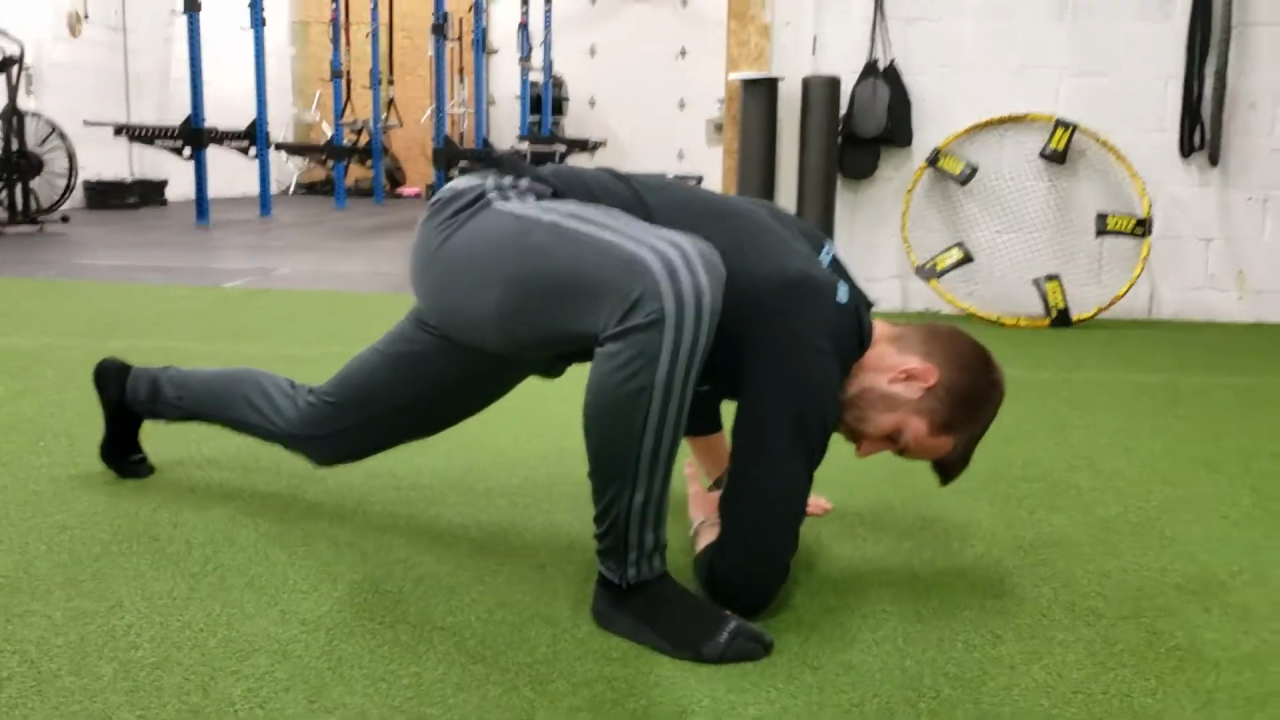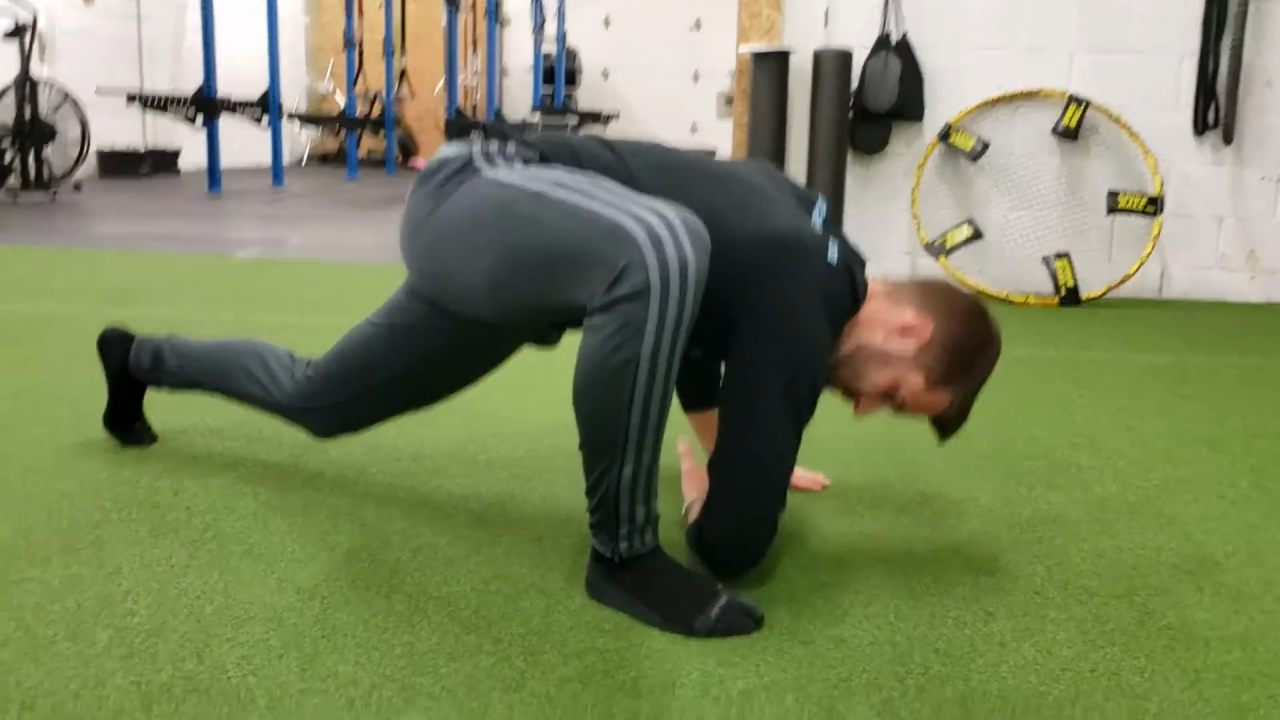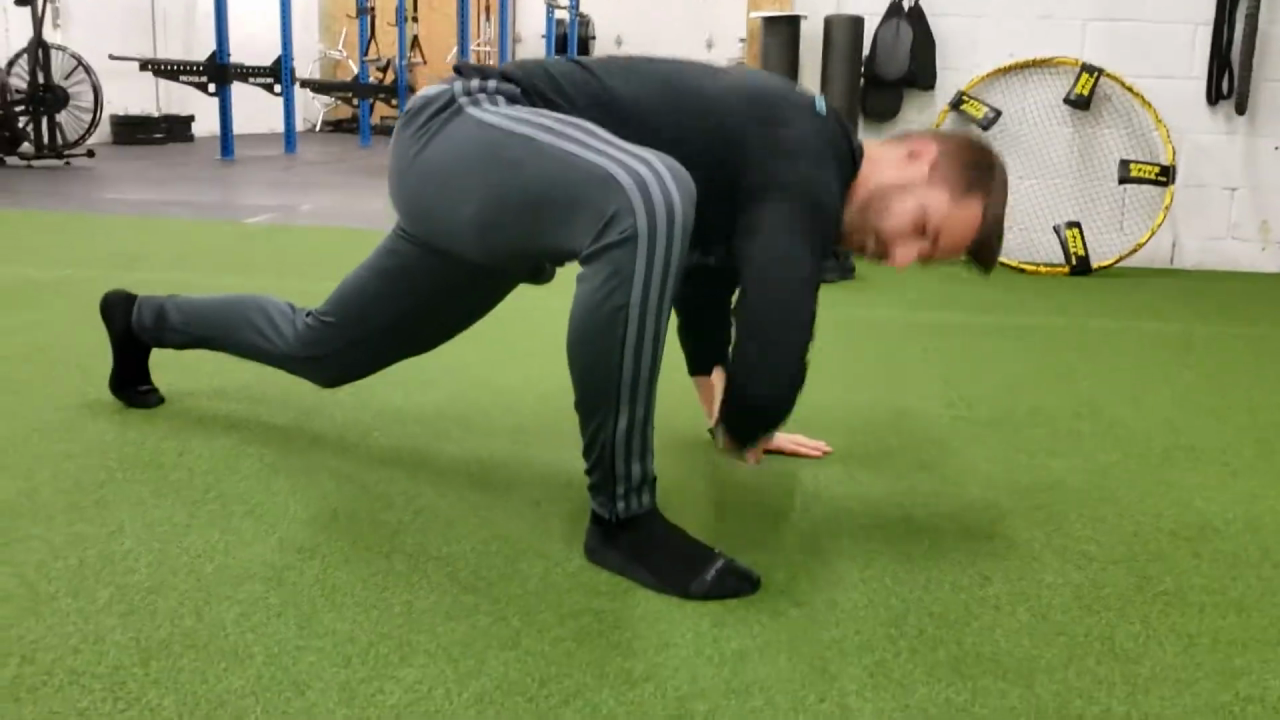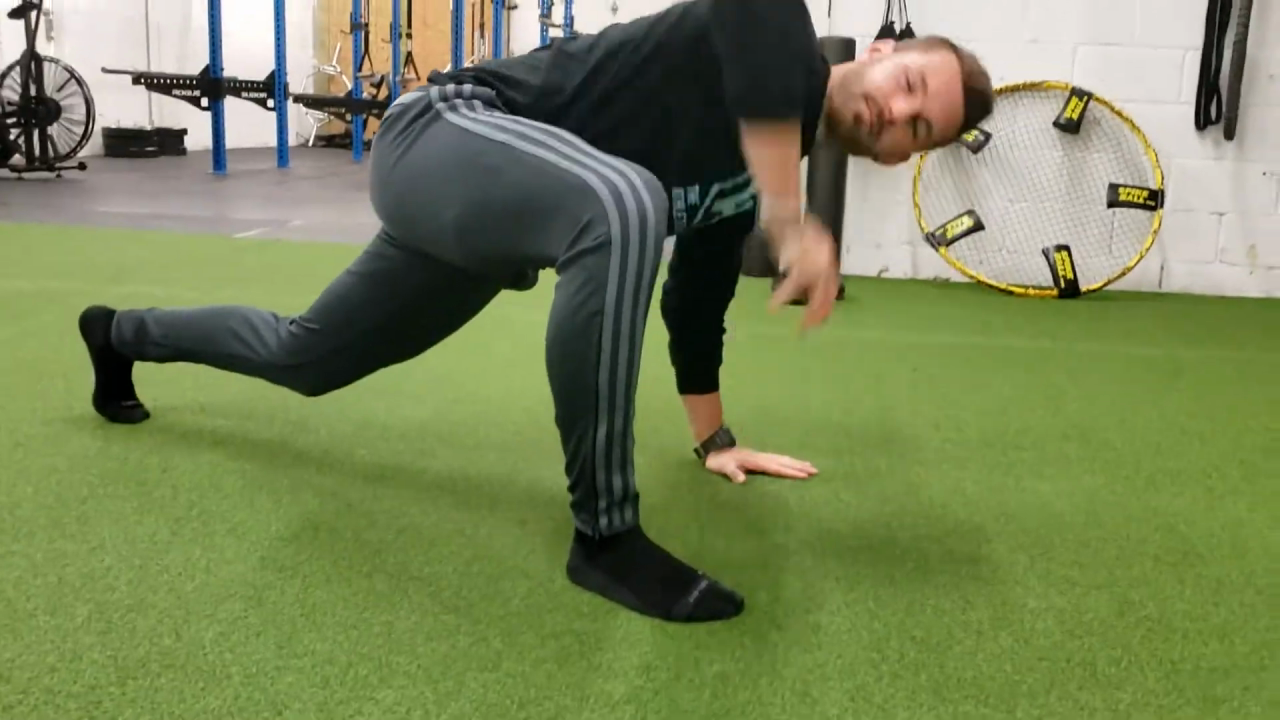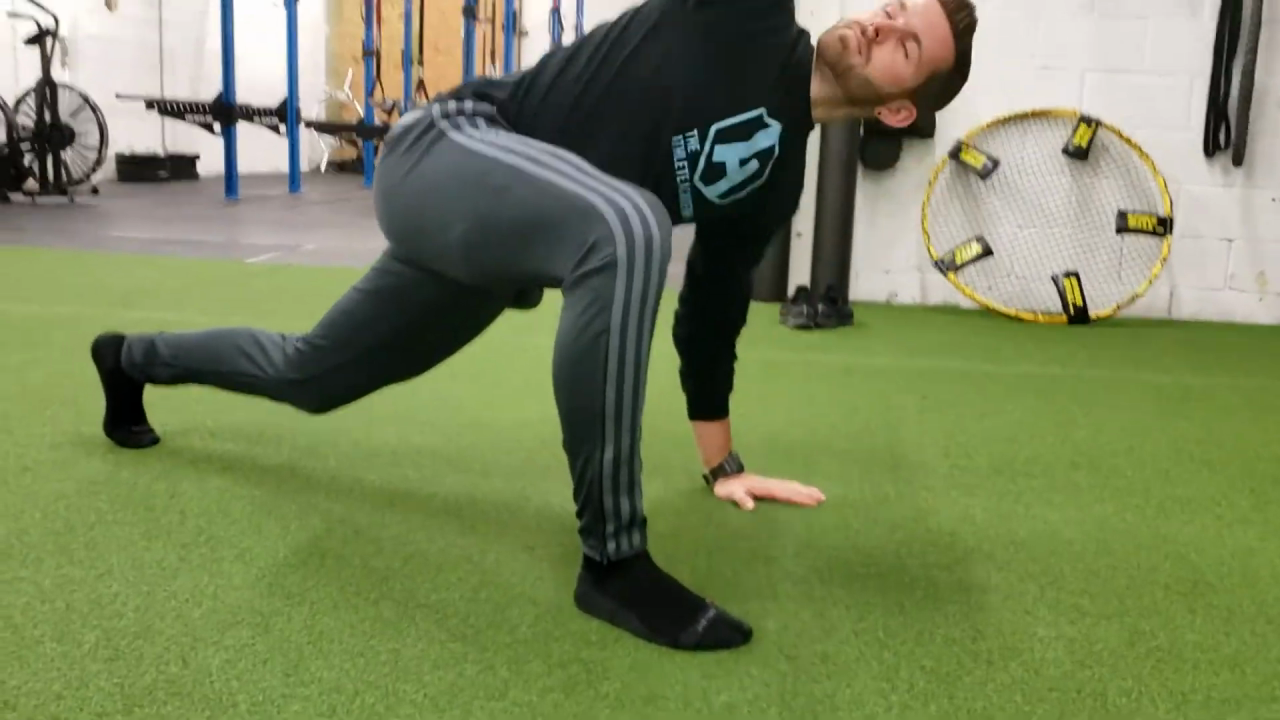
dt=0.2s
person 1, frame 1
left shoulder: (816, 295)
right shoulder: (807, 345)
right elbow: (746, 579)
left wrist: (726, 482)
right wrist: (737, 517)
left hip: (493, 270)
right hip: (480, 233)
left knee: (318, 427)
right knee: (676, 280)
left ankle: (136, 390)
right ankle: (630, 581)
person 1, frame 2
left shoulder: (807, 253)
right shoulder: (803, 302)
right elbow: (728, 544)
left wrist: (719, 450)
right wrist: (739, 482)
left hip: (482, 239)
right hip: (466, 200)
left knee: (318, 397)
right knee: (665, 249)
left ankle: (138, 359)
right ankle: (623, 555)
person 1, frame 3
left shoulder: (779, 183)
right shoulder: (803, 152)
left elbow: (702, 265)
right elbow: (766, 364)
left wrist: (725, 418)
right wrist: (751, 414)
left hip: (479, 186)
right hip: (459, 130)
left knee: (320, 346)
right knee: (650, 195)
left ankle: (141, 319)
right ankle: (621, 514)
person 1, frame 4
left shoulder: (759, 159)
left elbow: (696, 286)
left wrist: (713, 437)
right wrist: (794, 224)
left hip: (475, 204)
right hip: (441, 131)
left knee: (304, 357)
right knee: (623, 204)
left ankle: (123, 333)
right ankle: (604, 533)
person 1, frame 5
left shoulder: (774, 177)
left elbow: (710, 306)
left wrist: (723, 463)
left hip: (479, 226)
right hip: (446, 151)
left knee: (309, 375)
right knee: (625, 224)
left ankle: (134, 361)
right ankle: (613, 559)
